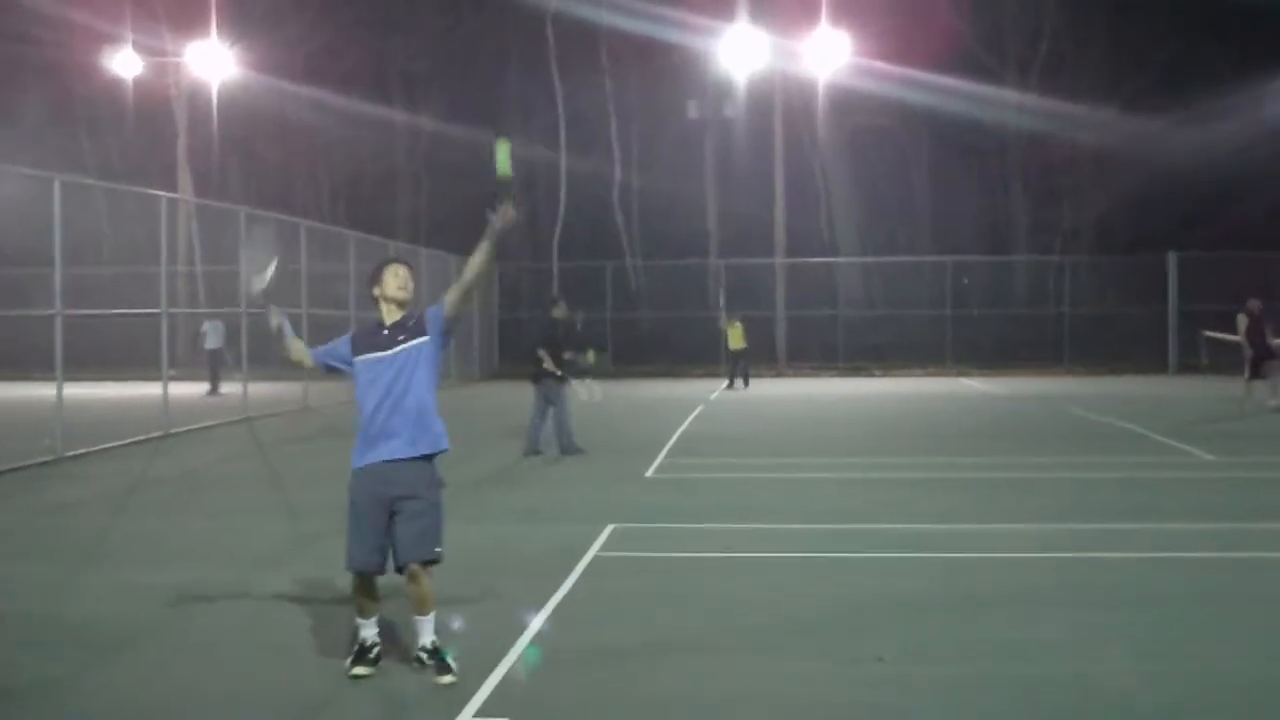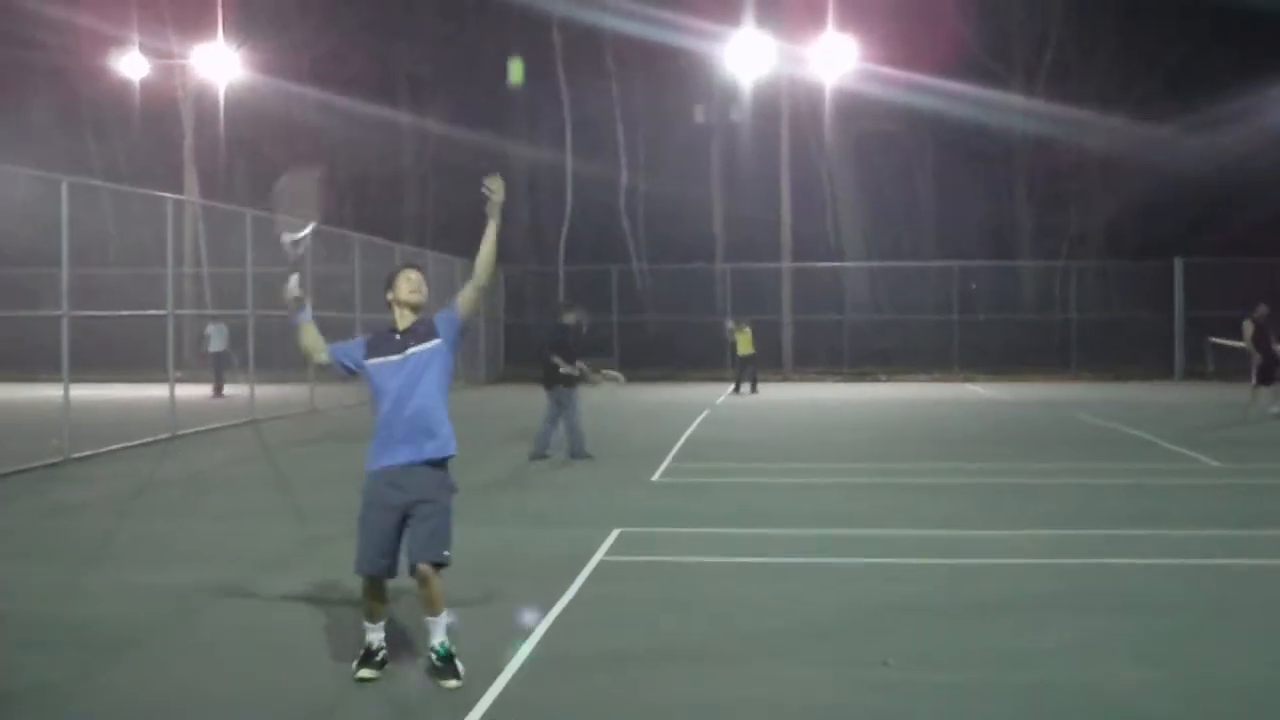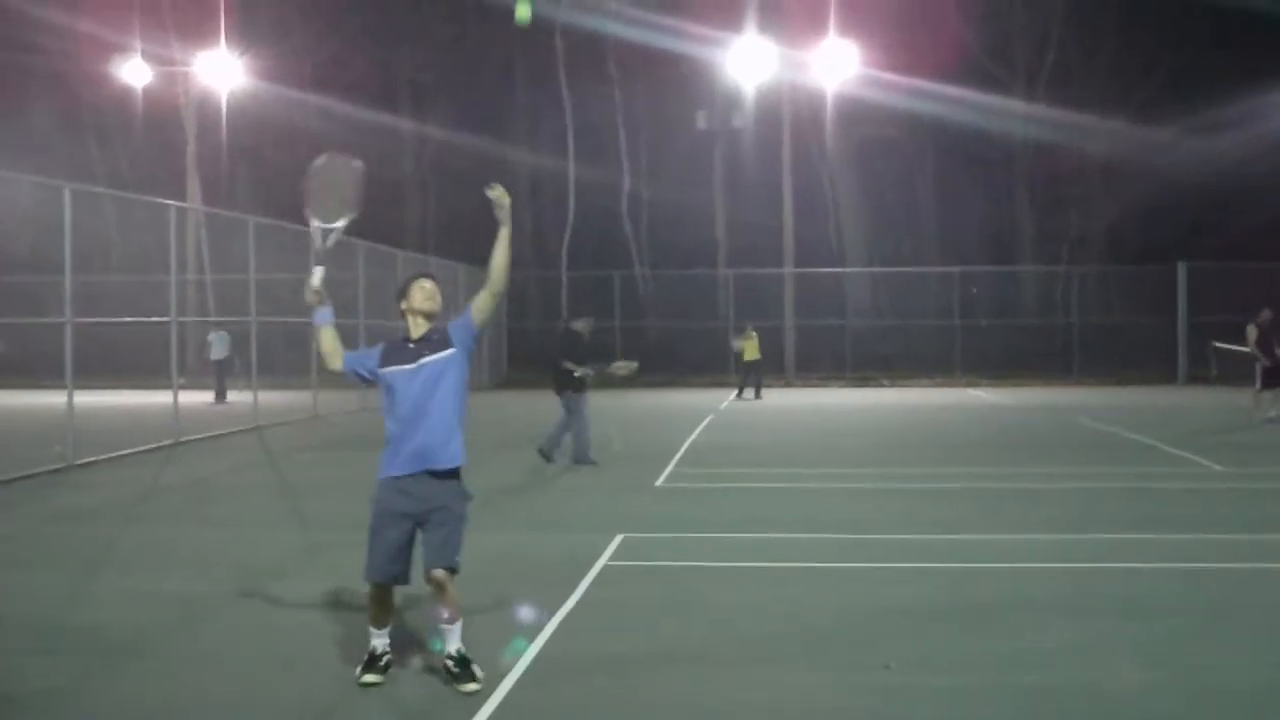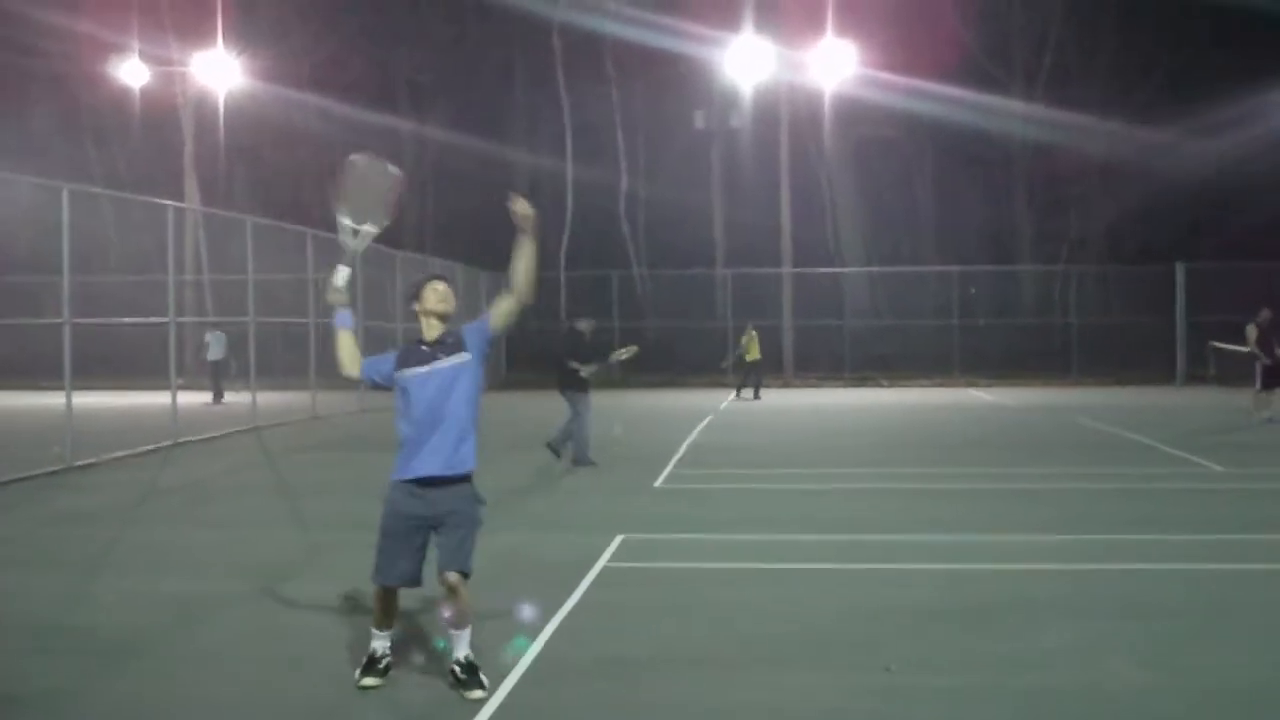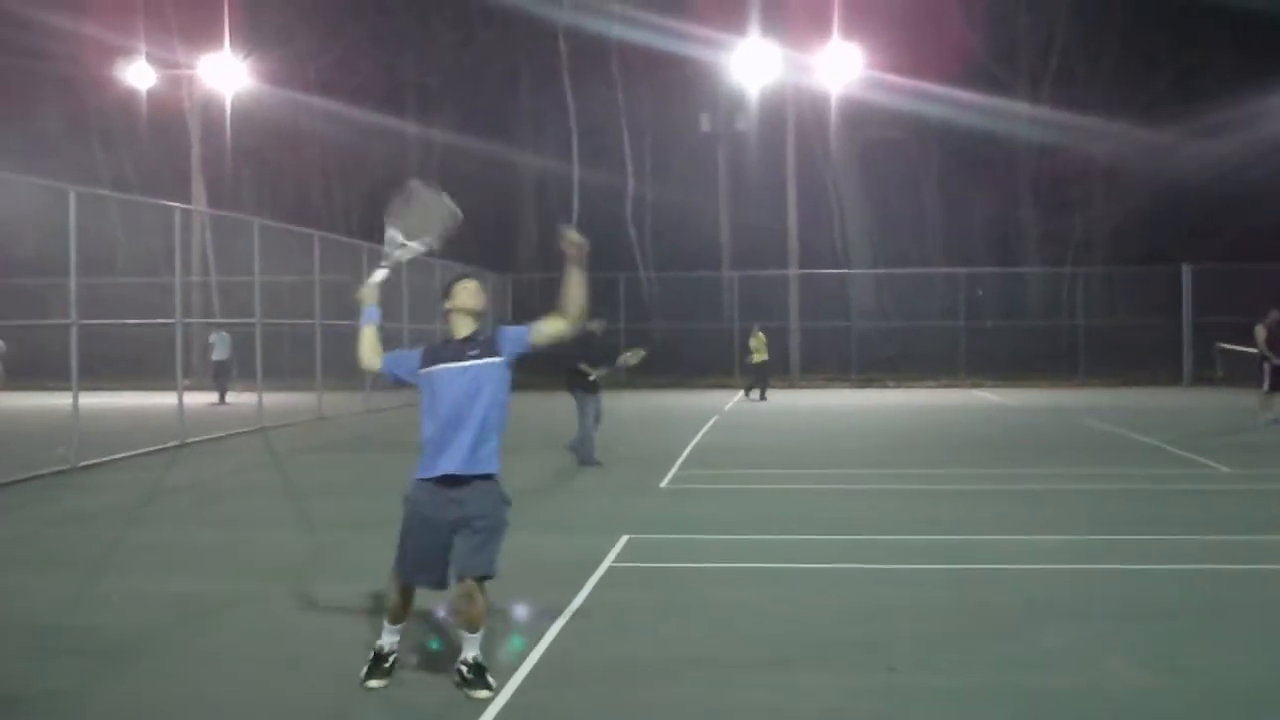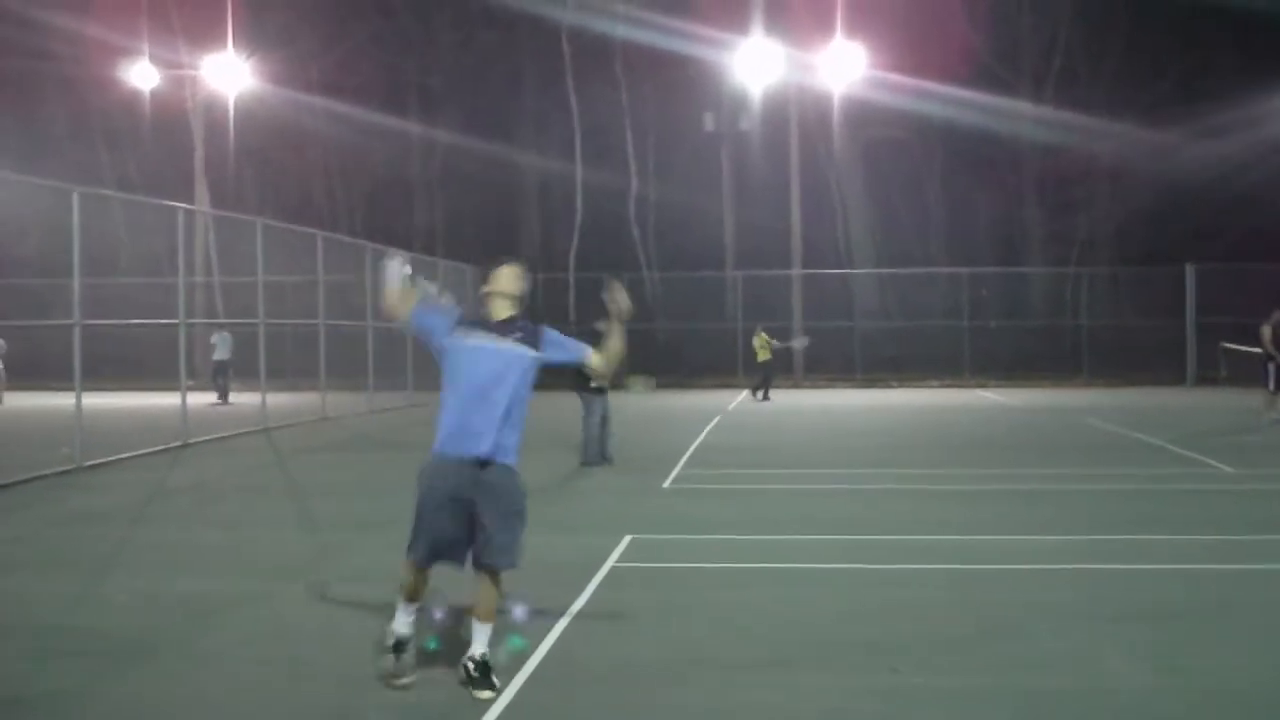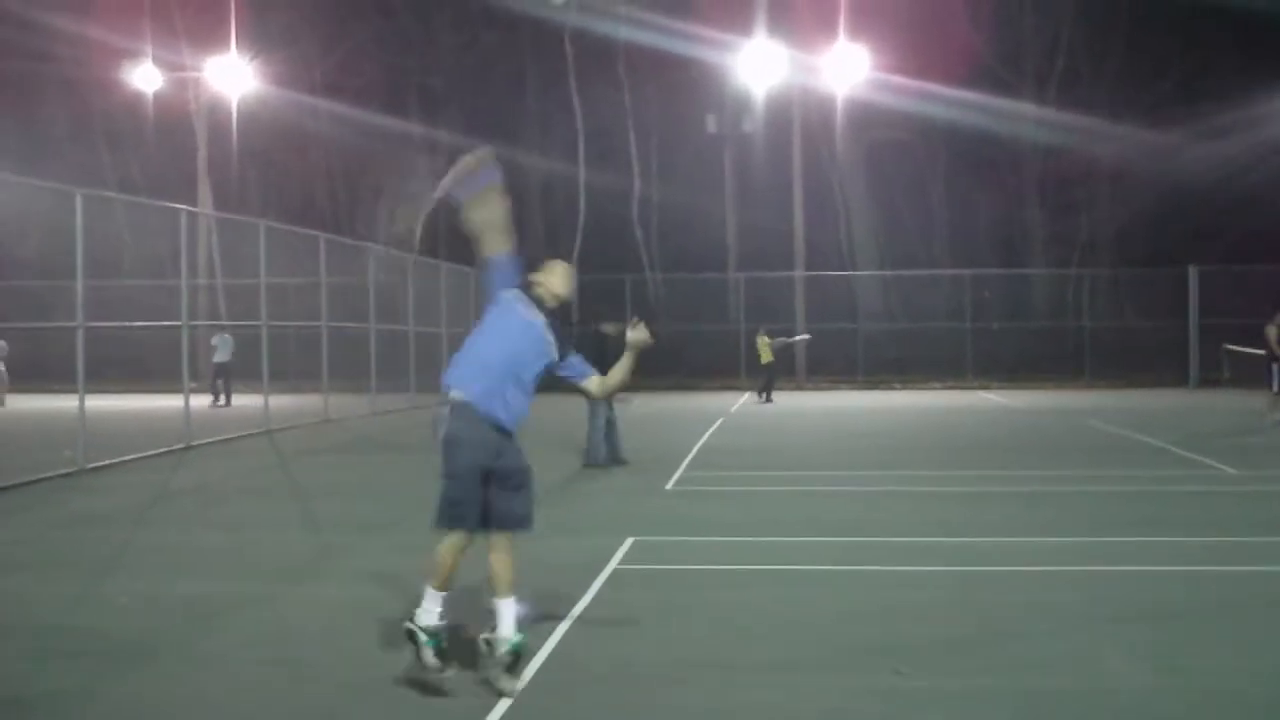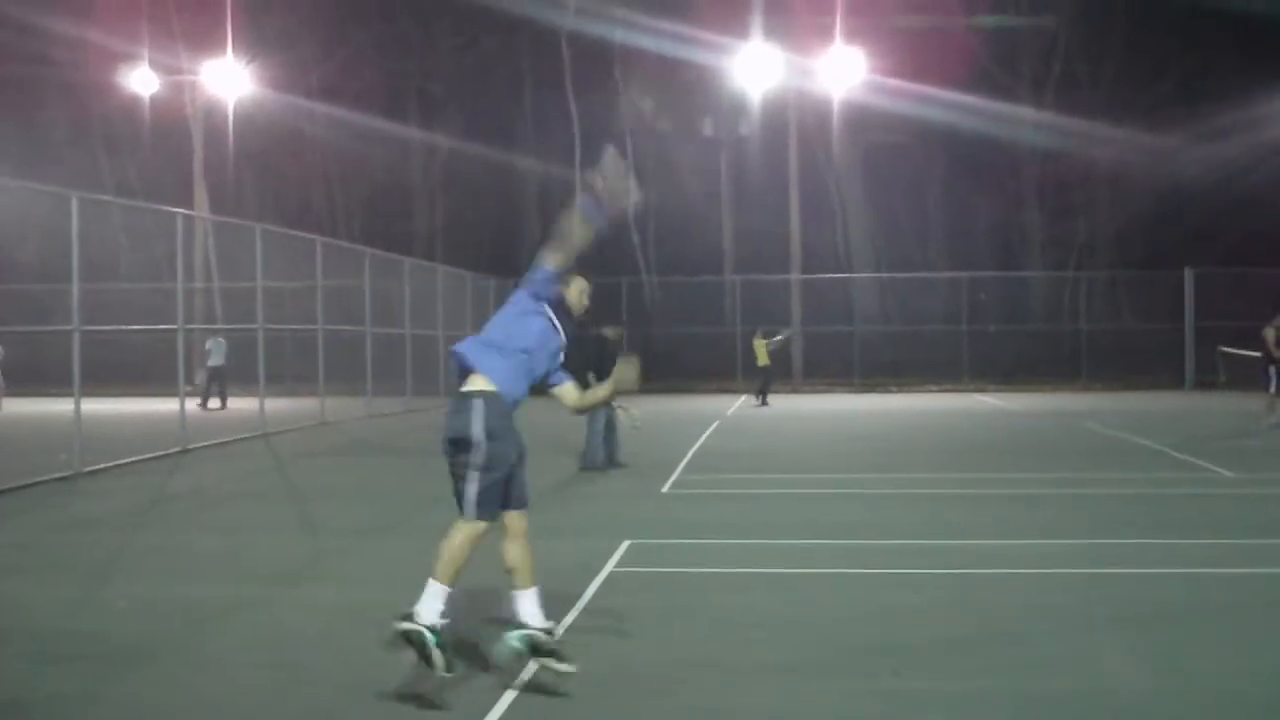
dt=0.1s
person 1, frame 1
left shoulder: (430, 326)
right shoulder: (358, 344)
left elbow: (465, 284)
right elbow: (308, 357)
left wrist: (492, 235)
right wrist: (284, 329)
left hip: (417, 469)
right hip: (370, 471)
left knee: (416, 564)
right knee: (363, 569)
left ankle: (428, 644)
right ankle: (368, 640)
person 1, frame 2
left shoulder: (442, 330)
right shoulder: (370, 347)
left elbow: (479, 280)
right elbow: (319, 353)
left wrist: (494, 217)
right wrist: (301, 310)
left hip: (430, 473)
right hip: (382, 474)
left knee: (426, 569)
right knee: (372, 572)
left ankle: (438, 648)
right ankle: (375, 644)
person 1, frame 3
left shoulder: (457, 338)
right shoulder: (385, 356)
left elbow: (495, 287)
right elbow: (336, 361)
left wrist: (504, 223)
right wrist: (322, 311)
left hip: (443, 484)
right hip: (395, 483)
left knee: (440, 575)
right knee: (381, 581)
left ankle: (454, 653)
right ankle: (379, 648)
person 1, frame 4
left shoulder: (469, 341)
right shoulder: (399, 359)
left elbow: (517, 296)
right elbow: (351, 366)
left wrist: (524, 234)
right wrist: (342, 313)
left hip: (454, 487)
right hip: (408, 487)
left knee: (454, 580)
right knee: (389, 583)
left ankle: (463, 660)
right ankle: (380, 650)
person 1, frame 5
left shoulder: (504, 343)
right shoulder: (426, 357)
left elbow: (569, 322)
right elbow: (371, 361)
left wrist: (575, 264)
right wrist: (371, 308)
left hip: (482, 487)
right hip: (433, 486)
left knee: (471, 583)
right knee: (405, 580)
left ankle: (470, 661)
right ankle: (387, 647)
person 1, frame 6
left shoulder: (539, 339)
right shoulder: (457, 327)
left elbow: (604, 363)
right elbow: (395, 307)
left wrist: (617, 320)
right wrist: (395, 266)
left hip: (498, 472)
right hip: (450, 463)
left knee: (492, 568)
right knee: (421, 559)
left ankle: (477, 659)
right ankle: (401, 630)
person 1, frame 7
left shoulder: (556, 345)
right shoulder: (509, 293)
left elbow: (602, 388)
right elbow: (492, 232)
left wrist: (631, 351)
right wrist: (484, 182)
left hip: (501, 435)
right hip: (468, 417)
left knee: (503, 534)
right knee: (459, 528)
left ankle: (503, 639)
right ankle: (427, 623)
person 1, frame 8
left shoulder: (554, 347)
right shoulder: (538, 297)
left elbow: (576, 402)
right elbow: (564, 244)
left wrist: (614, 386)
right wrist: (596, 201)
left hip: (496, 418)
right hip: (480, 409)
left knee: (517, 524)
right knee: (476, 520)
left ankle: (533, 628)
right ankle: (423, 620)
